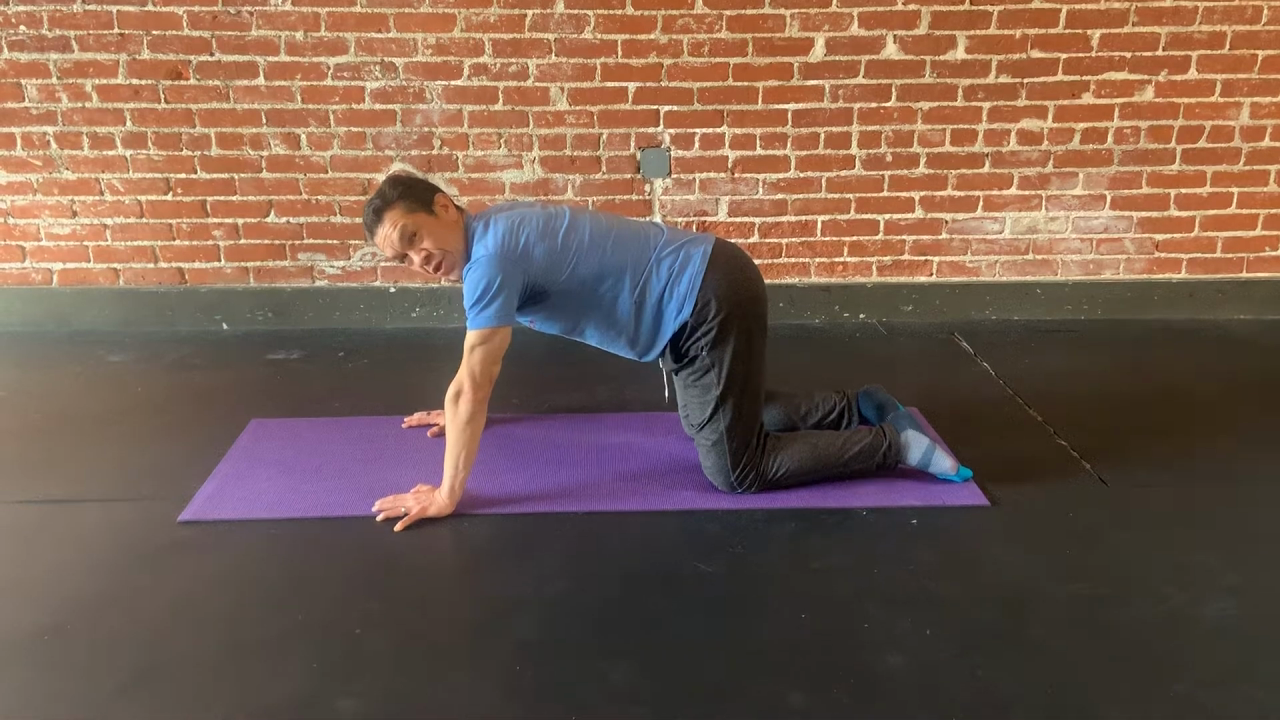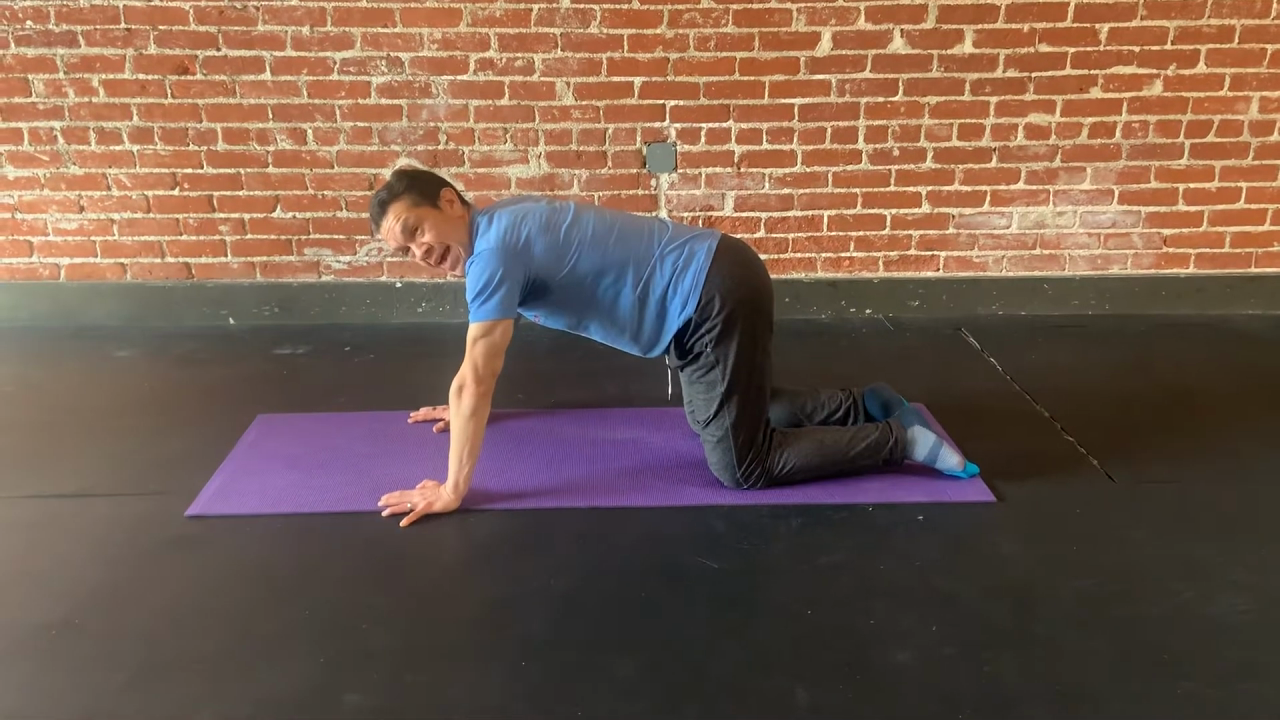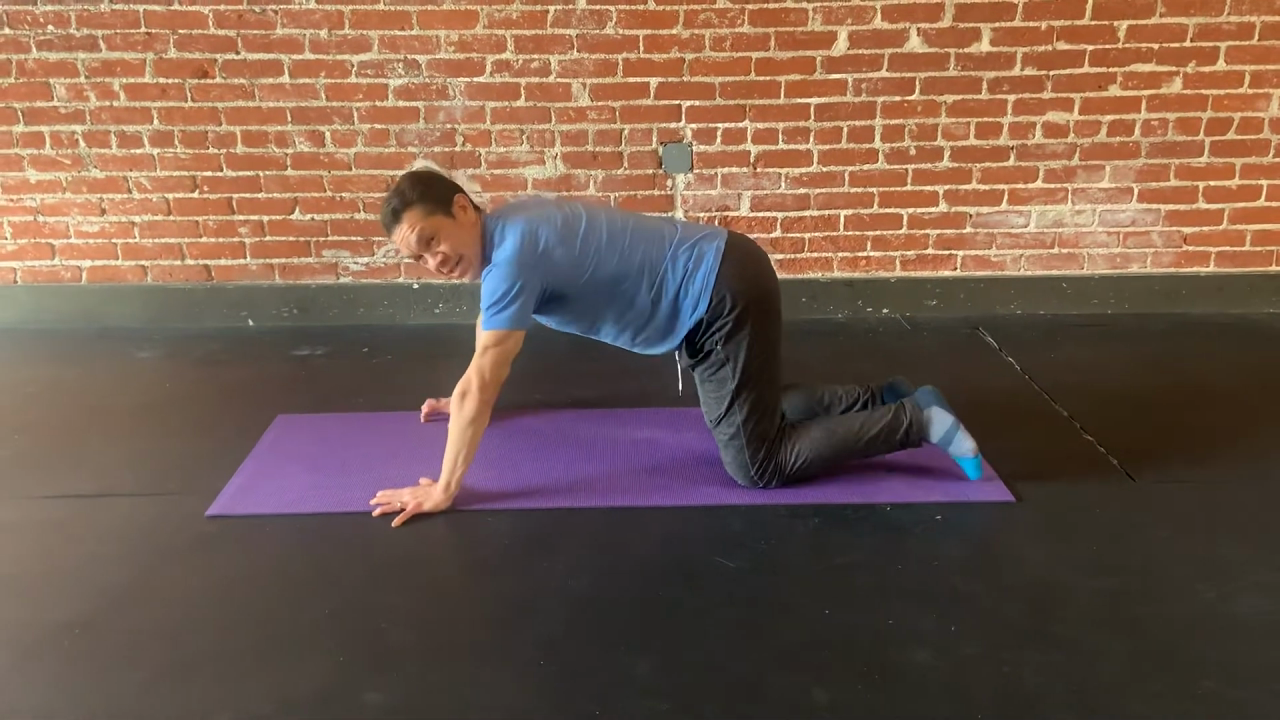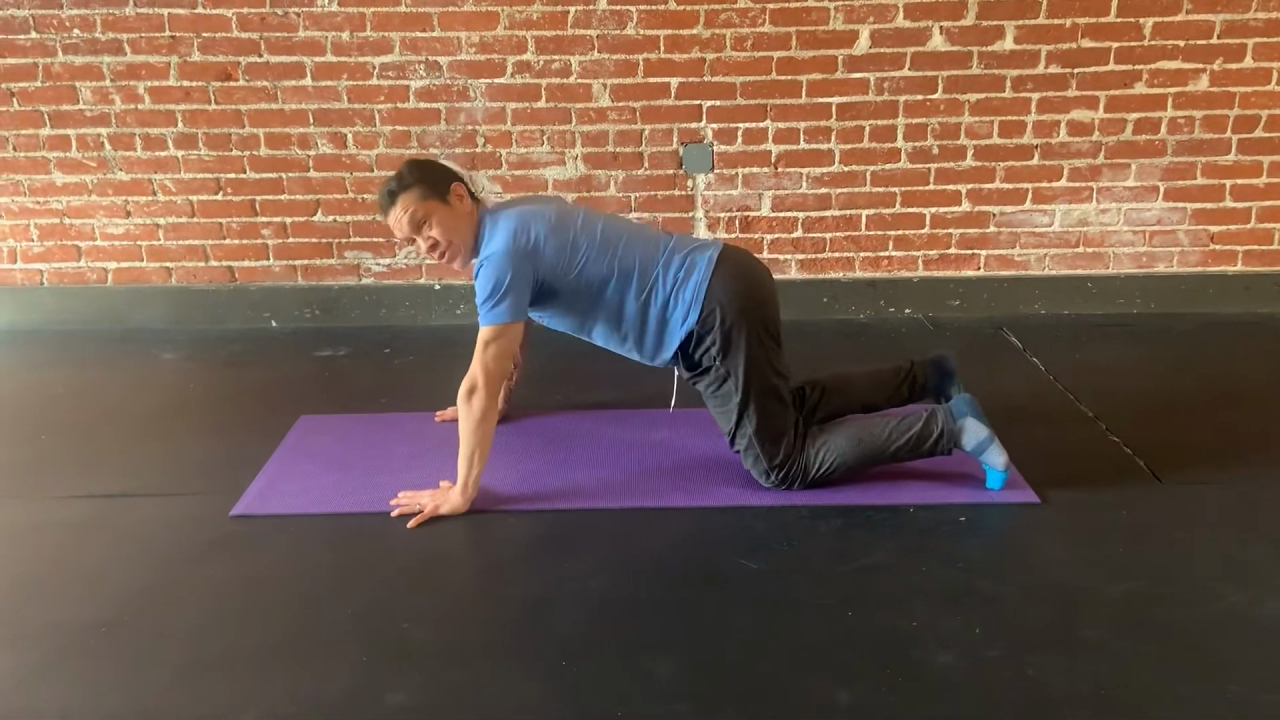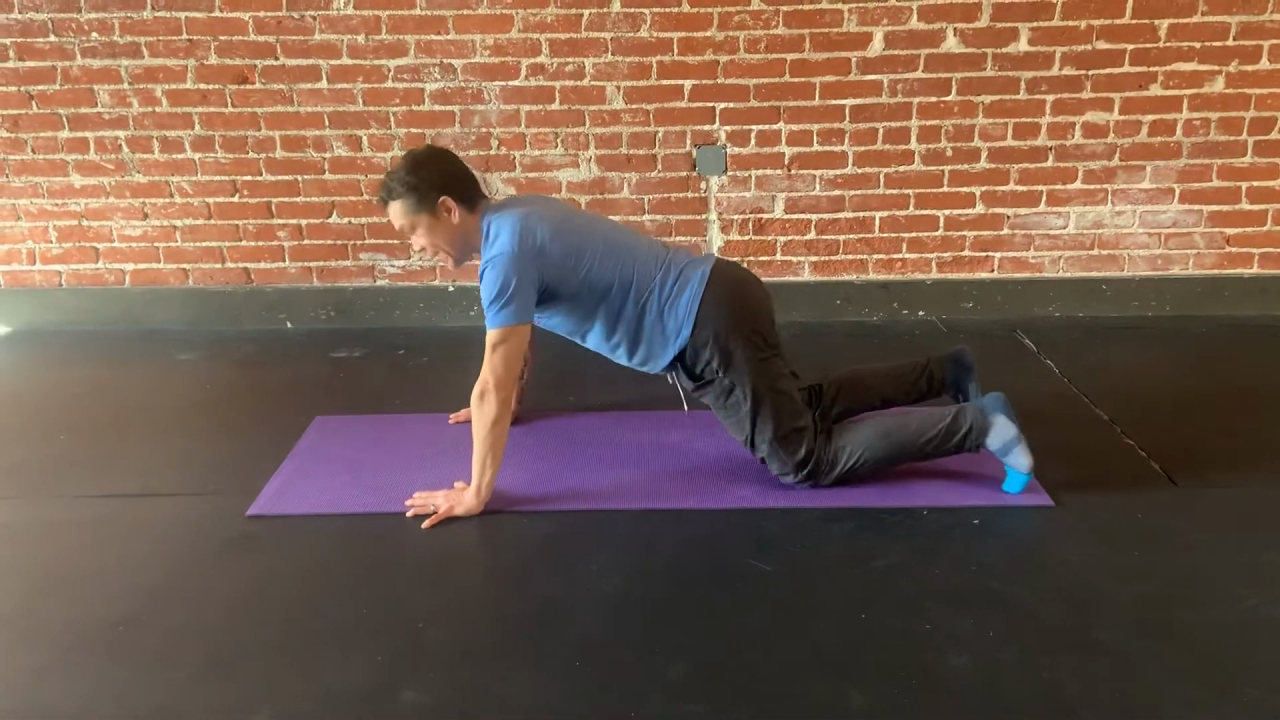
dt=1s
person 1, frame 1
left shoulder: (489, 256)
right shoulder: (487, 232)
left elbow: (471, 386)
left wrist: (447, 494)
right wrist: (460, 410)
left hip: (710, 299)
right hip: (700, 287)
left knee: (735, 469)
right knee: (713, 419)
left ankle: (893, 442)
right ankle: (856, 410)
person 1, frame 2
left shoulder: (493, 248)
right shoulder: (499, 224)
left elbow: (473, 380)
left wrist: (453, 489)
right wrist: (465, 405)
left hip: (715, 296)
right hip: (711, 281)
left knee: (741, 465)
right knee: (721, 414)
left ankle: (902, 437)
right ankle: (863, 406)
person 1, frame 3
left shoulder: (512, 254)
right shoulder: (507, 227)
left elbow: (479, 385)
right elbow: (491, 348)
left wrist: (444, 489)
right wrist: (467, 400)
left hip: (725, 293)
right hip: (719, 277)
left knee: (758, 463)
right knee: (747, 408)
left ankle: (917, 421)
right ankle: (882, 401)
person 1, frame 4
left shoulder: (502, 250)
right shoulder: (512, 224)
left elbow: (479, 382)
right elbow: (515, 334)
left wrist: (462, 492)
right wrist: (490, 402)
left hip: (717, 308)
right hip: (722, 284)
left knee: (781, 463)
right knee: (785, 413)
left ankle: (949, 427)
right ankle: (927, 380)
person 1, frame 5
left shoulder: (505, 250)
right shoulder: (512, 216)
left elbow: (492, 387)
right elbow: (522, 331)
left wrist: (476, 492)
right wrist: (500, 402)
left hip: (709, 326)
right hip: (716, 299)
left knee: (806, 458)
right knee: (804, 410)
left ankle: (977, 424)
right ankle: (943, 375)
